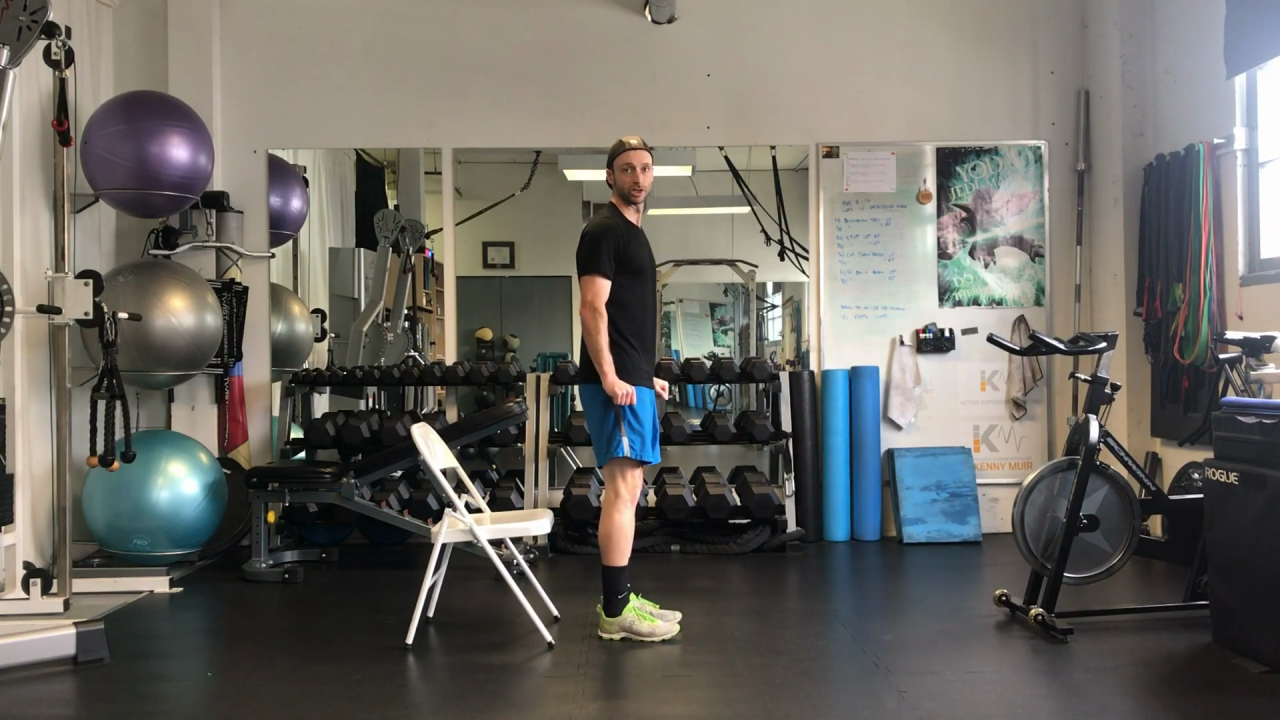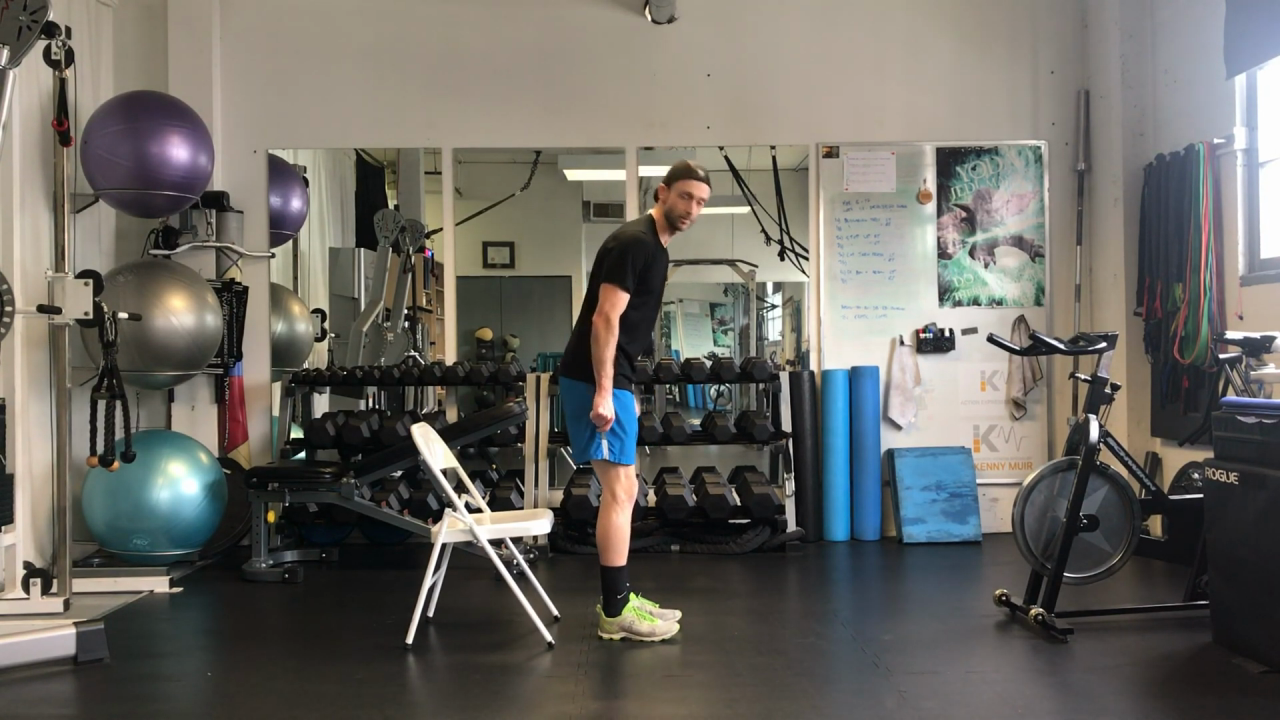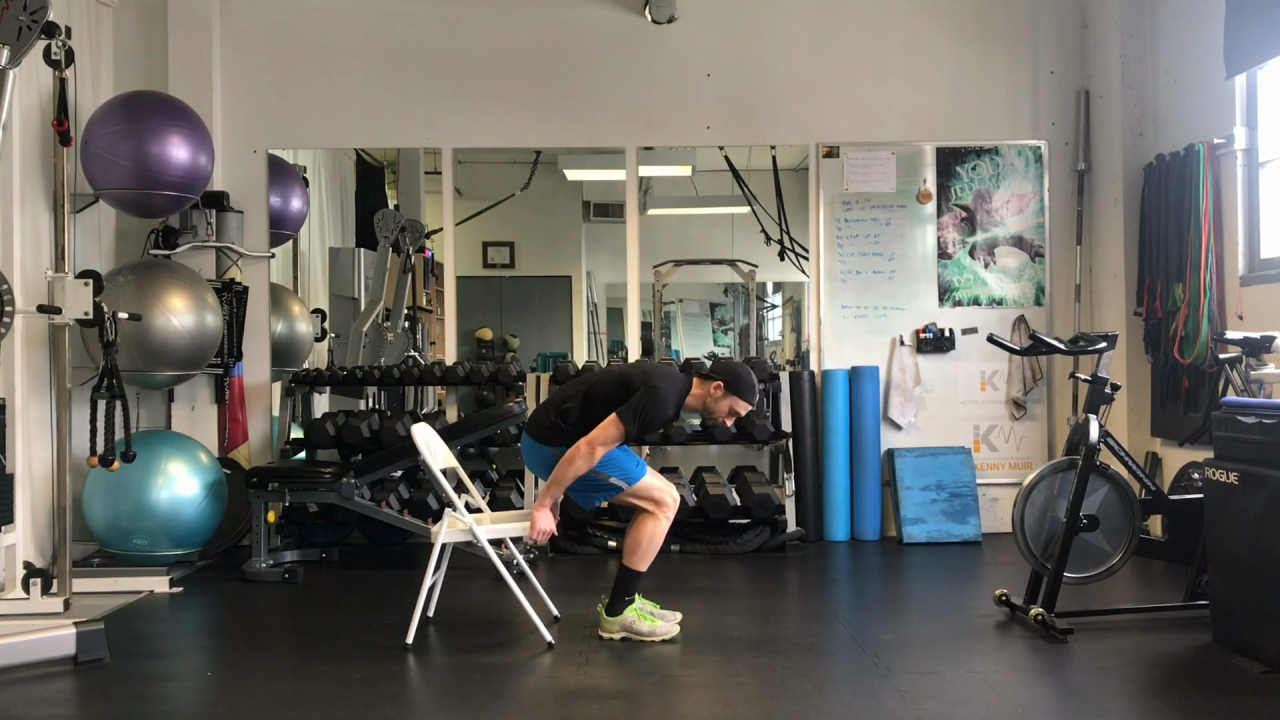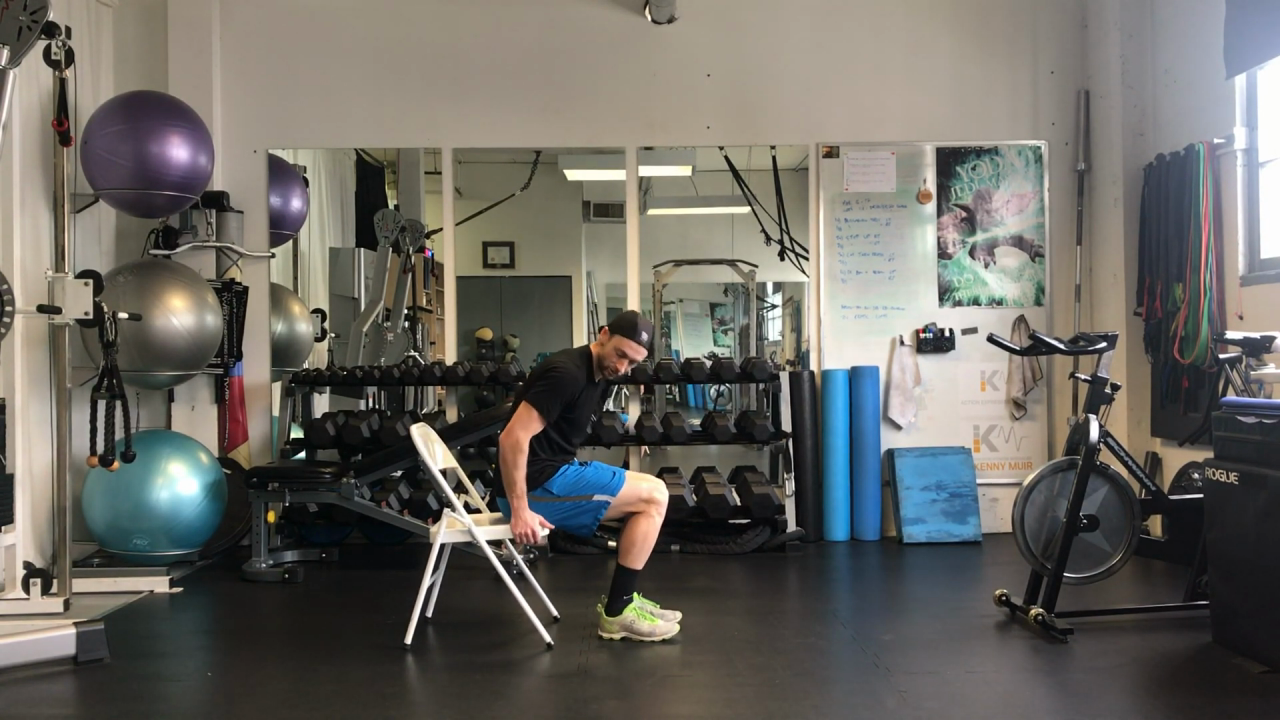
dt=1s
person 1, frame 1
left shoulder: (633, 233)
right shoulder: (605, 230)
right elbow: (592, 308)
left wrist: (646, 375)
right wrist: (610, 377)
left hip: (633, 378)
right hip: (617, 380)
left knee: (629, 489)
right knee: (622, 490)
left ankle: (621, 598)
right ankle: (615, 610)
person 1, frame 2
left shoulder: (655, 247)
right shoulder: (634, 242)
right elbow: (605, 319)
left wrist: (622, 390)
right wrist: (603, 391)
left hip: (615, 380)
right hip: (596, 381)
left knee: (623, 490)
right knee: (620, 490)
left ankle: (618, 598)
right ankle: (616, 611)
person 1, frame 3
left shoulder: (672, 386)
right shoulder: (662, 396)
right elbow: (589, 448)
left wrist: (554, 494)
right wrist: (543, 505)
left hip: (560, 435)
right hip: (554, 442)
left knee: (658, 500)
right knee: (663, 502)
left ankle: (622, 600)
right ankle: (618, 613)
person 1, frame 4
left shoulder: (598, 375)
right shoulder: (567, 372)
right elbow: (513, 437)
right wrist: (519, 510)
left hip: (552, 474)
right hip: (538, 486)
left knee: (646, 494)
right knee: (653, 496)
left ankle: (623, 599)
right ankle: (618, 614)
